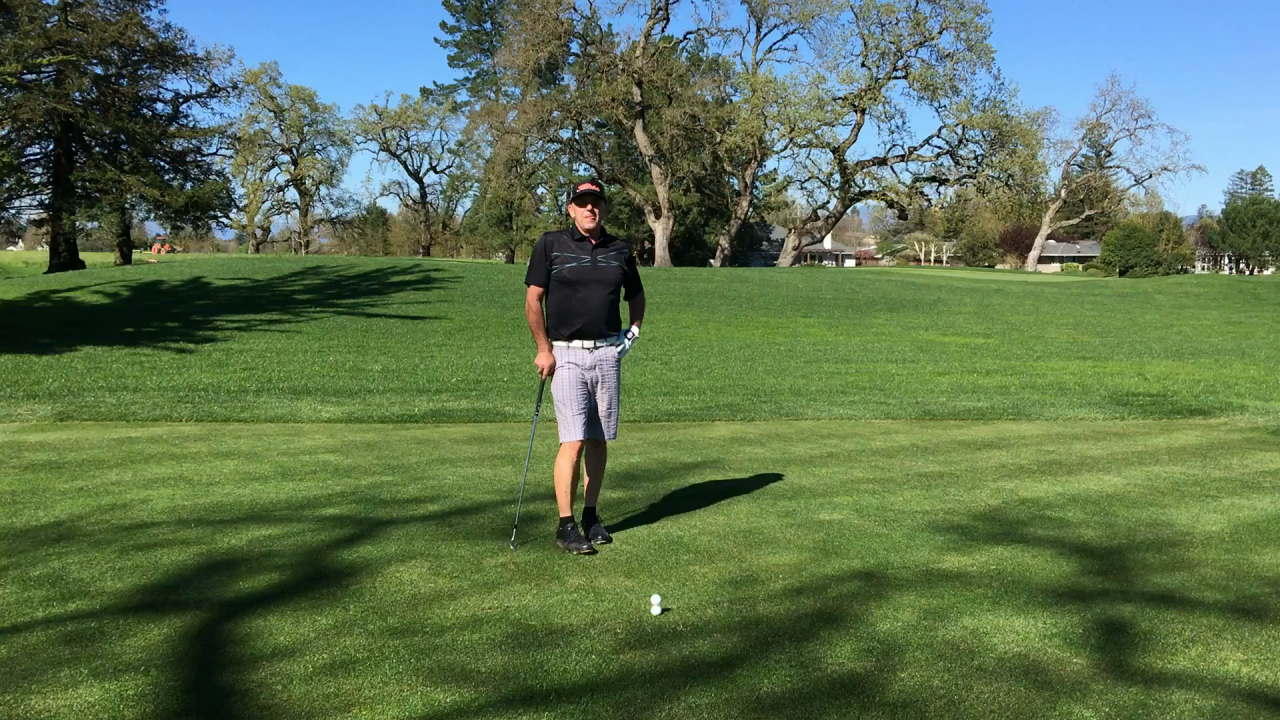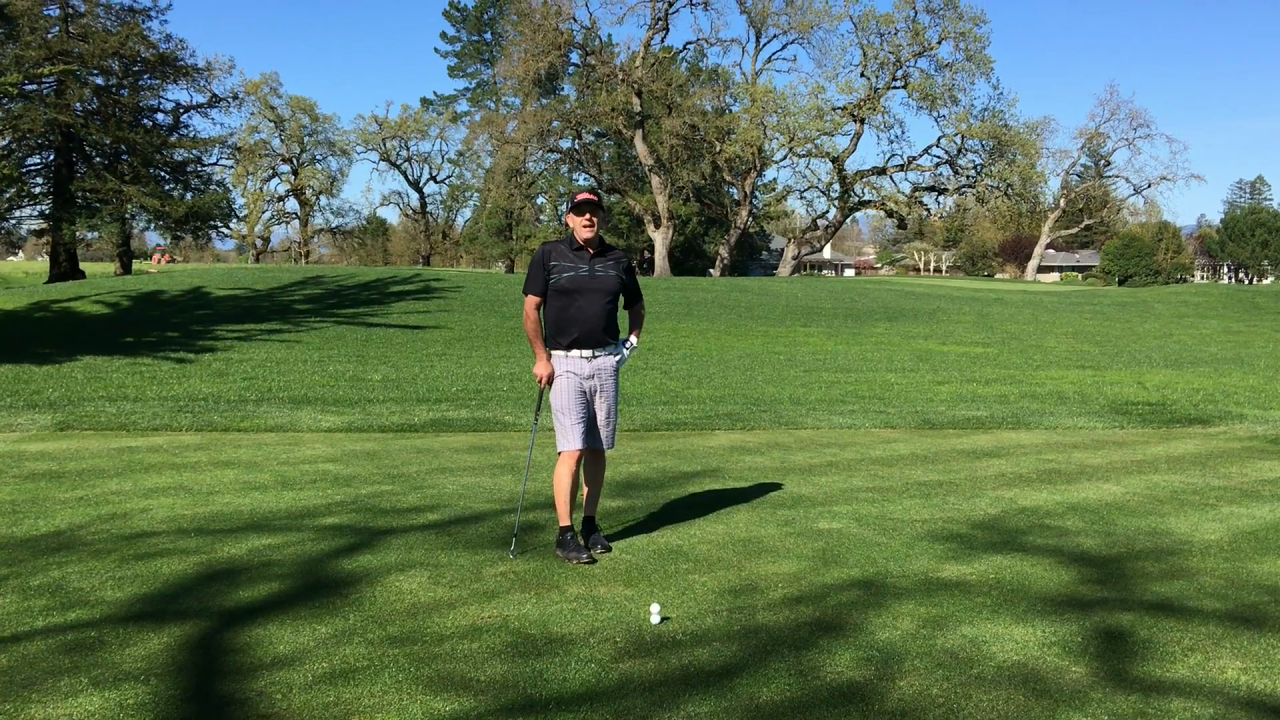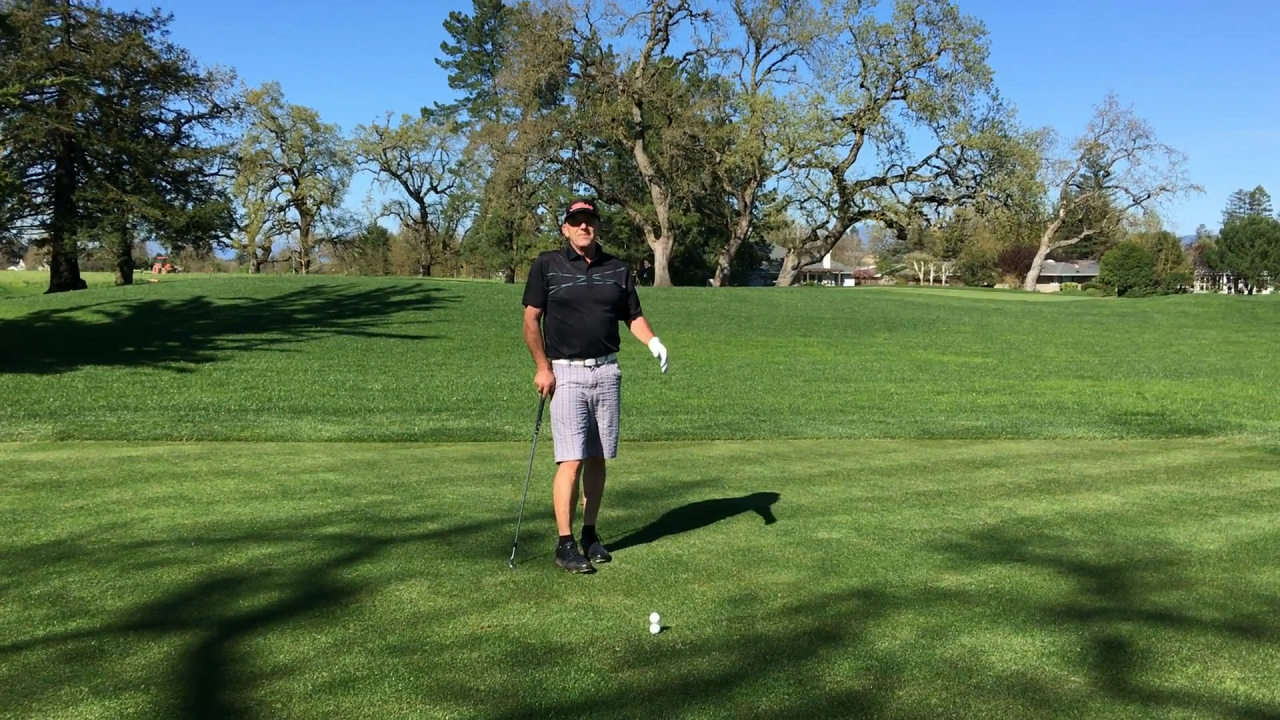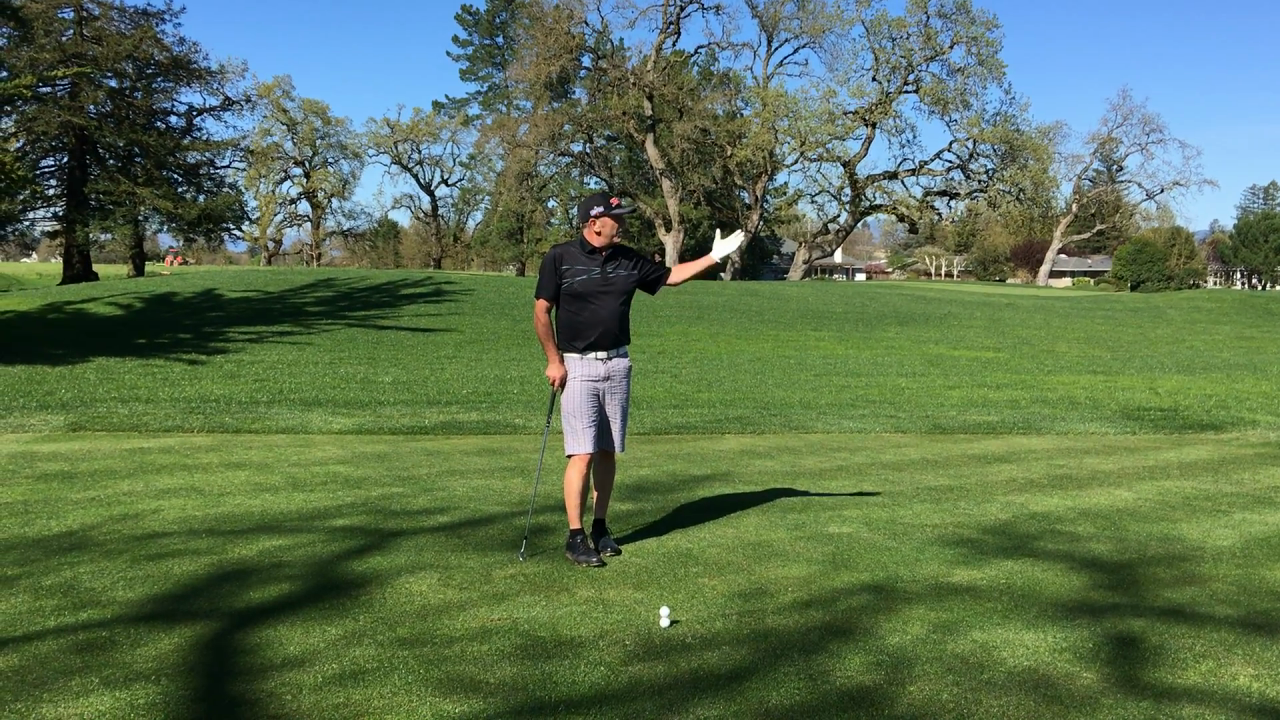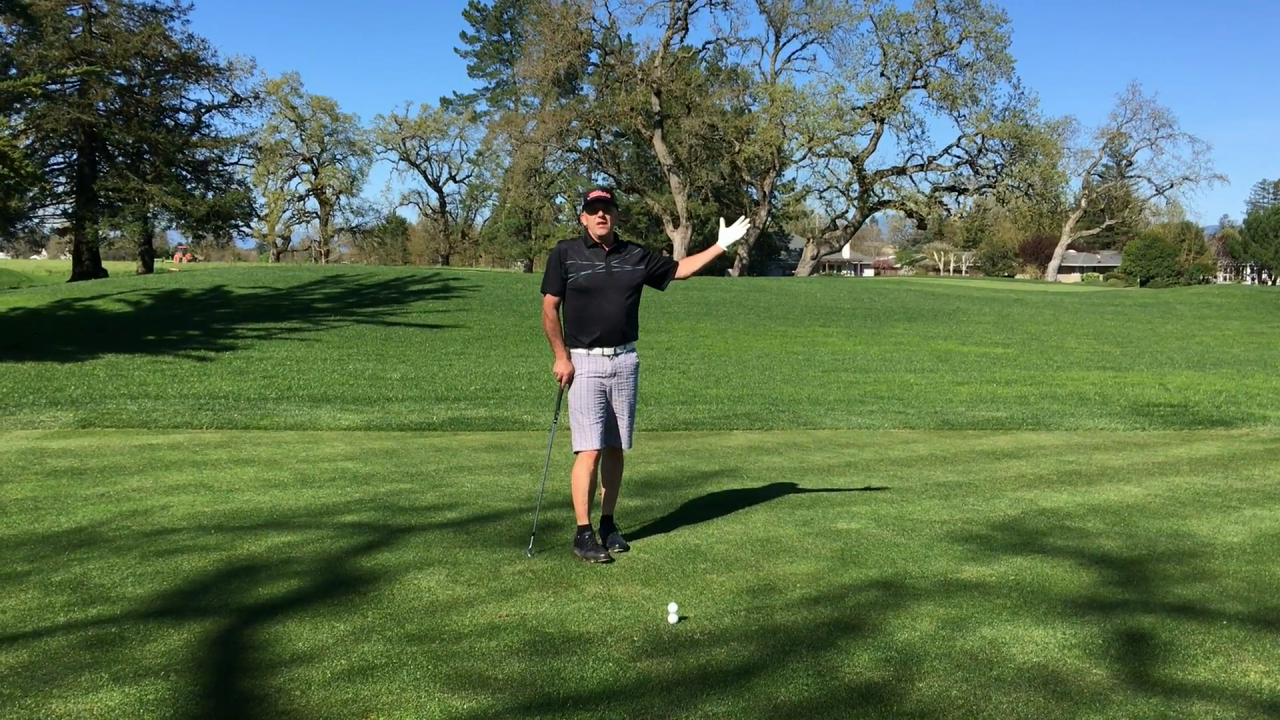
dt=1s
person 1, frame 1
left shoulder: (620, 250)
right shoulder: (551, 245)
left elbow: (637, 296)
right elbow: (533, 299)
left wrist: (632, 332)
right wrist: (543, 349)
left hip: (607, 353)
right hip: (566, 354)
left knee: (599, 439)
right knee: (573, 440)
left ankle: (591, 516)
right ankle: (565, 525)
person 1, frame 2
left shoulder: (618, 260)
right shoulder: (549, 254)
left elbow: (637, 306)
right elbow: (531, 308)
left wrist: (631, 342)
right wrist: (541, 357)
left hip: (606, 362)
right hip: (564, 363)
left knee: (597, 449)
right knee: (572, 449)
left ankle: (590, 524)
right ankle: (565, 533)
person 1, frame 3
left shoulder: (619, 269)
right shoulder: (547, 264)
left elbow: (634, 318)
right elbow: (532, 318)
left wrist: (654, 342)
right wrist: (542, 367)
left hip: (607, 372)
right hip: (567, 373)
left knee: (599, 459)
right knee: (572, 460)
left ankle: (590, 533)
right ankle: (565, 544)
person 1, frame 4
left shoulder: (629, 260)
right shoulder: (560, 257)
left elbow: (671, 274)
right elbow: (541, 311)
left wrist: (715, 255)
right wrist: (554, 360)
left hip: (618, 364)
right hip: (577, 366)
left knee: (608, 451)
right knee: (582, 453)
left ankle: (599, 527)
right ankle: (575, 536)
person 1, frame 5
left shoulder: (636, 256)
right shoulder: (565, 253)
left elbow: (680, 268)
right elbow: (550, 308)
left wrist: (721, 245)
right wrist: (561, 357)
left hip: (625, 361)
right hip: (584, 362)
left knee: (616, 447)
right knee: (589, 450)
left ankle: (608, 524)
right ankle: (583, 533)
